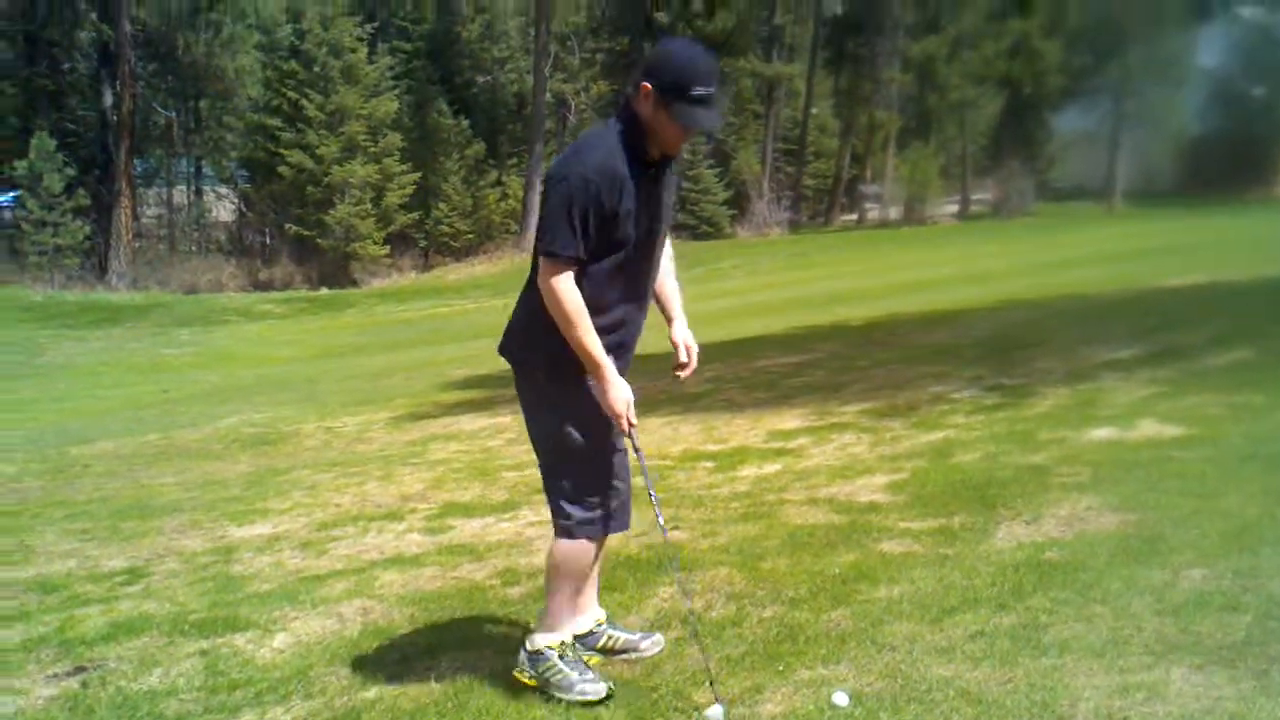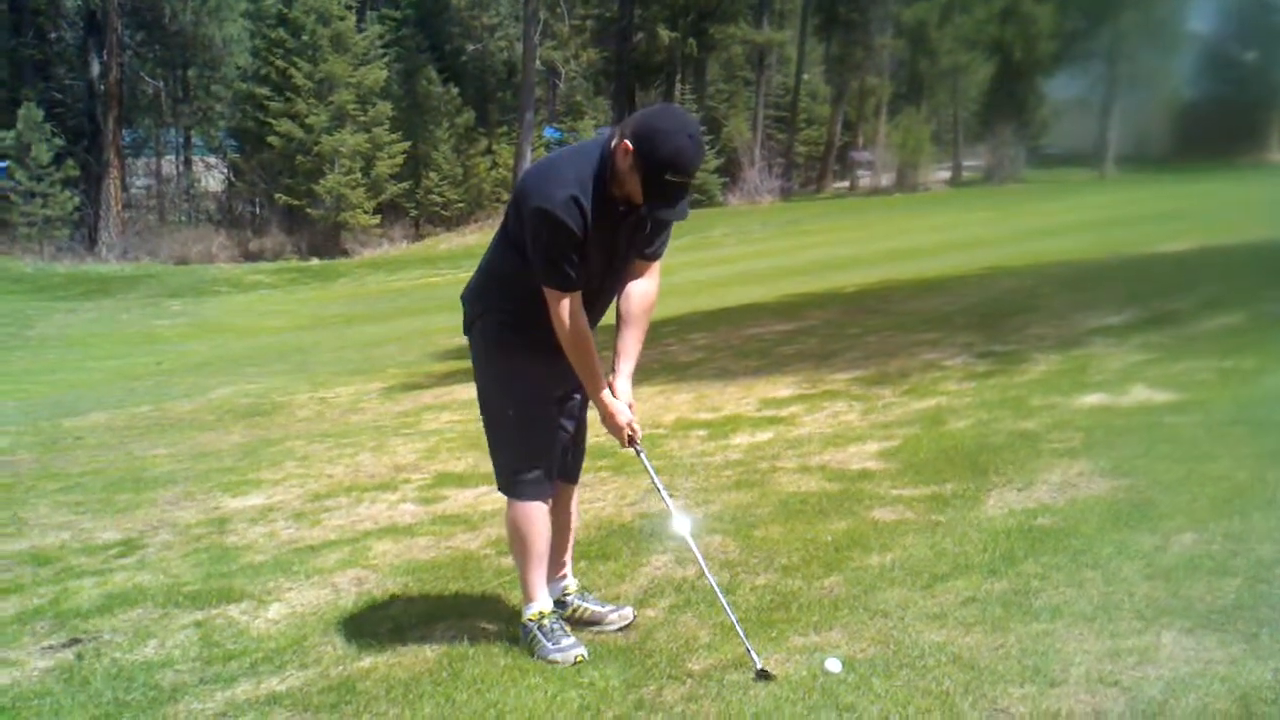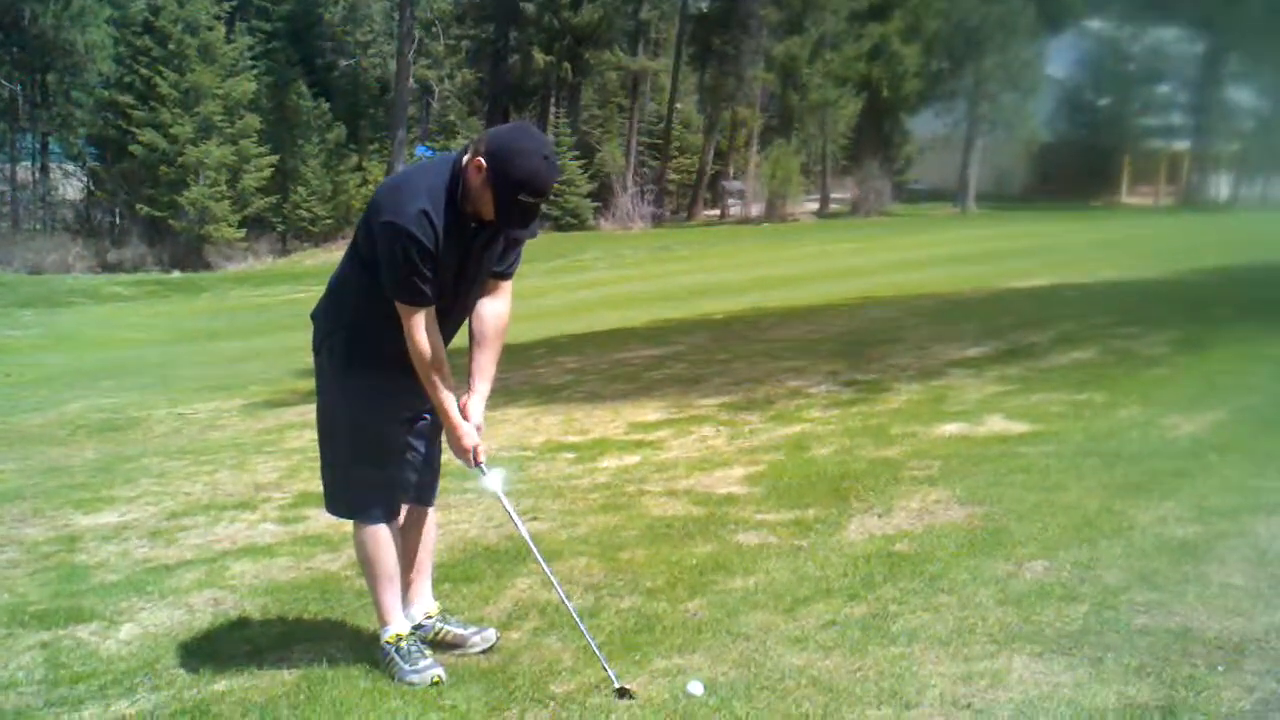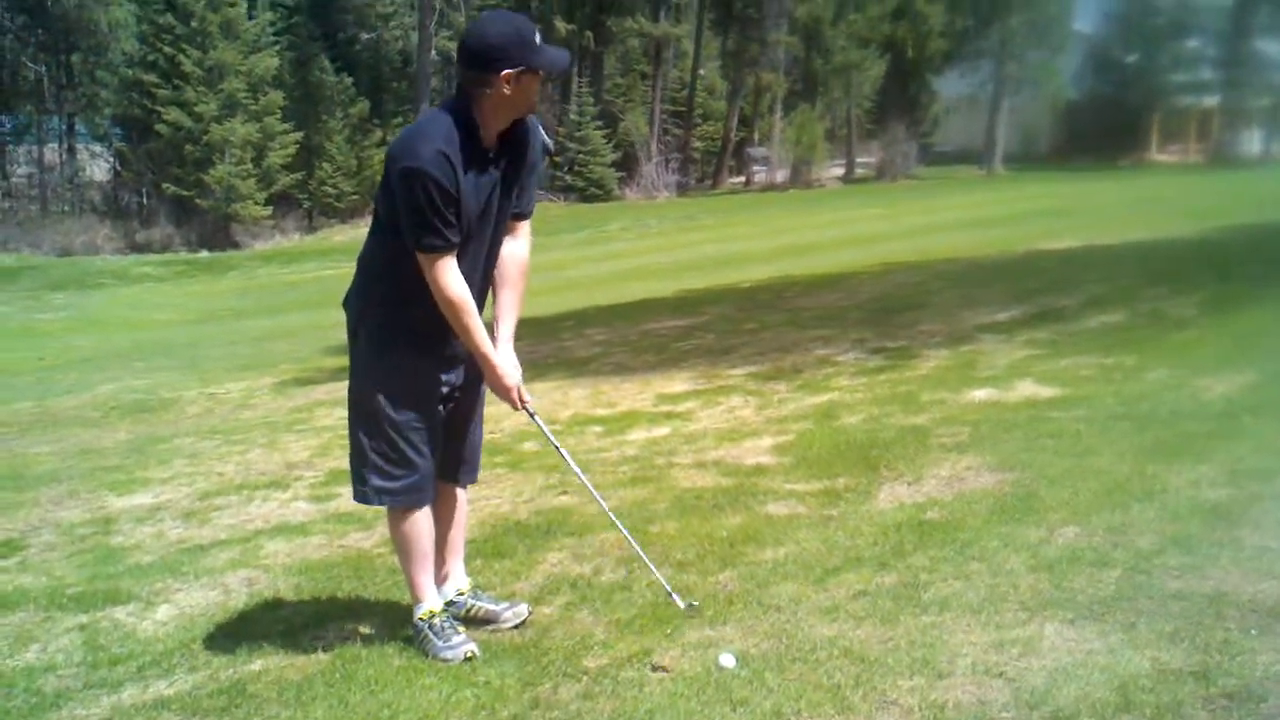
dt=1s
person 1, frame 1
left shoulder: (662, 159)
right shoulder: (591, 168)
right elbow: (555, 281)
left wrist: (678, 321)
right wrist: (607, 380)
left hip: (603, 353)
right hip: (560, 361)
left knee: (598, 496)
right knee: (589, 500)
left ankle: (584, 623)
right ankle: (545, 645)
person 1, frame 2
left shoulder: (656, 181)
right shoulder: (557, 196)
left elbow: (643, 275)
right elbow: (564, 308)
left wrist: (623, 377)
right wrist: (602, 397)
left hip: (567, 334)
right hip: (510, 331)
left knee: (563, 468)
right knee: (531, 471)
left ankle: (561, 590)
right ankle: (536, 613)
person 1, frame 3
left shoulder: (510, 200)
right shoulder: (410, 210)
left elbow: (494, 295)
right elbow: (417, 325)
left wrist: (477, 394)
right wrist: (451, 416)
left hip: (421, 356)
right hip: (360, 355)
left knee: (418, 486)
right knee: (375, 494)
left ankle: (422, 612)
right ankle: (394, 633)
person 1, frame 4
left shoulder: (523, 141)
right shoulder: (425, 154)
left elbow: (515, 237)
right elbow: (440, 273)
left wrist: (505, 342)
right wrist: (491, 361)
left hip: (457, 334)
right hip: (397, 337)
left knee: (454, 467)
right knee: (407, 472)
left ankle: (454, 588)
right ankle: (427, 610)
